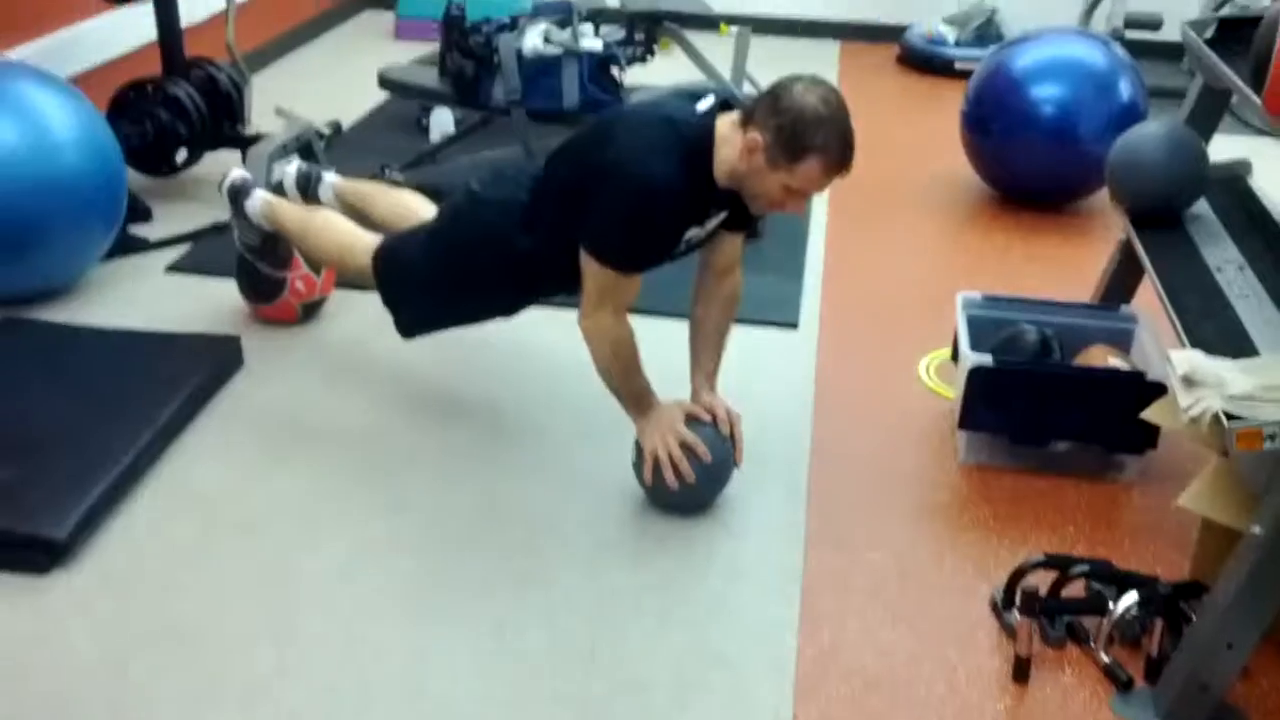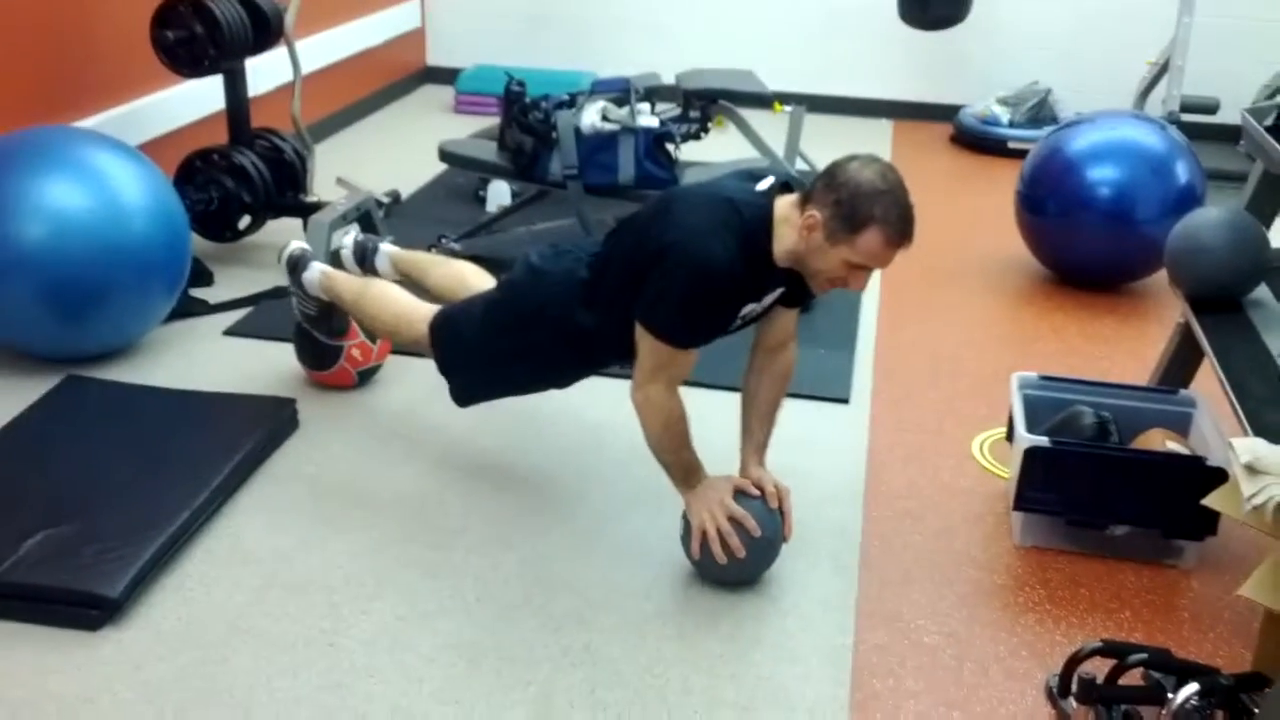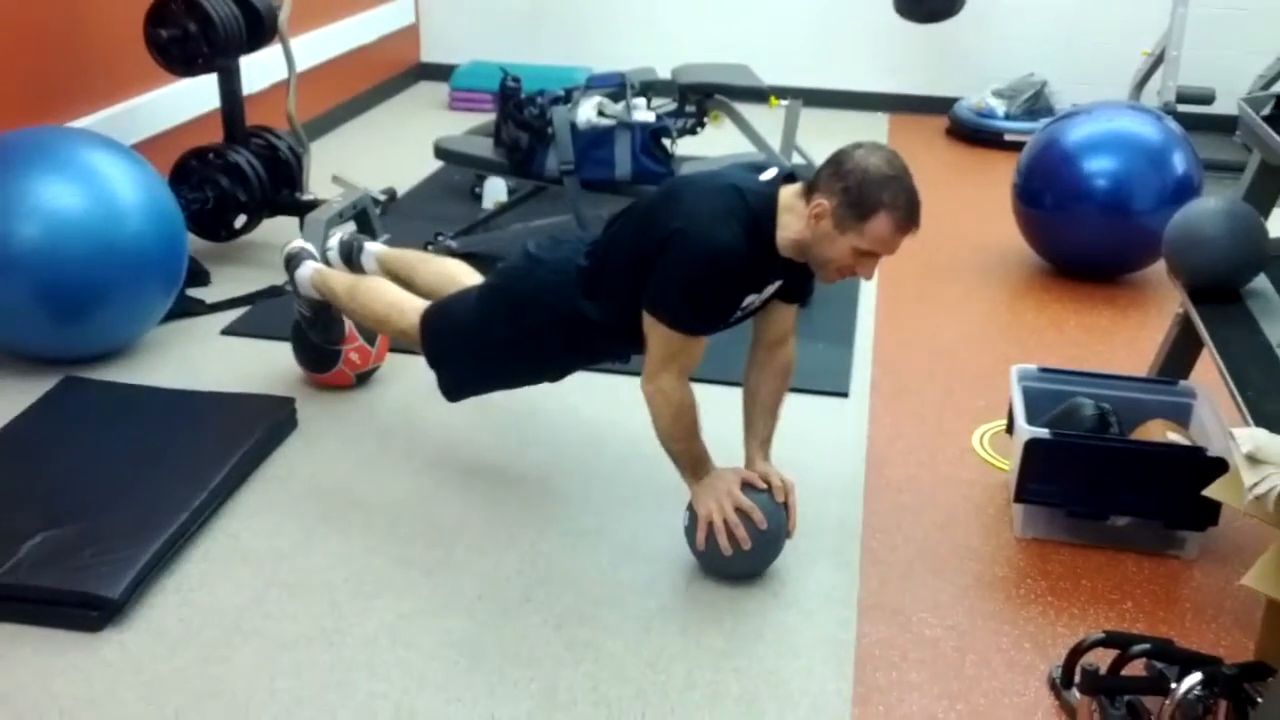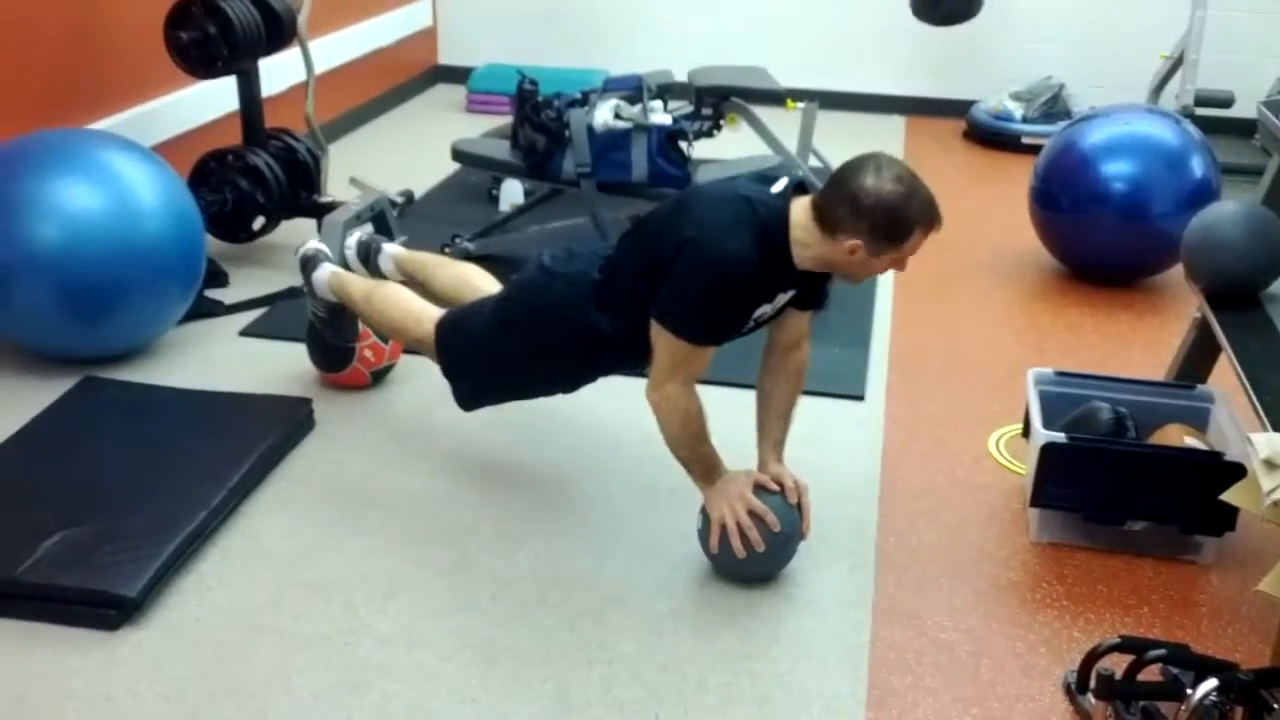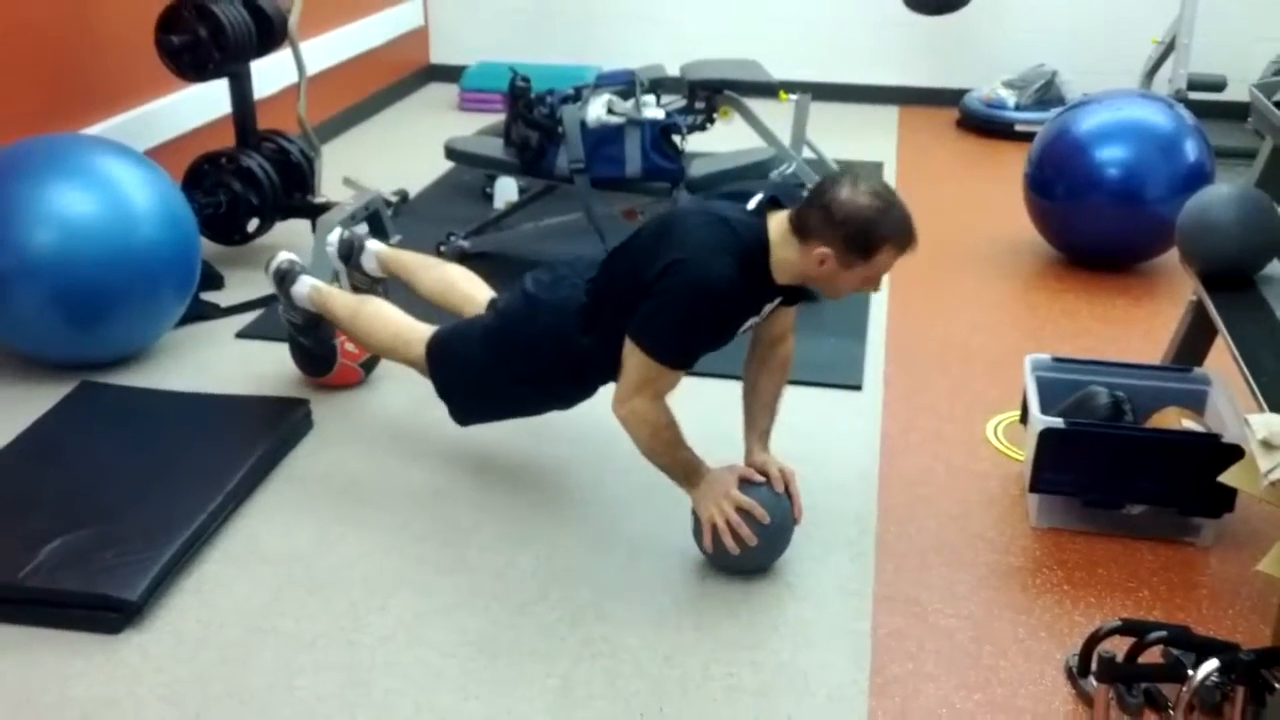
dt=1s
person 1, frame 1
left shoulder: (743, 151)
right shoulder: (649, 177)
left elbow: (721, 274)
right elbow: (601, 315)
left wrist: (705, 388)
right wrist: (647, 415)
left hip: (552, 224)
right hip: (499, 242)
left knee: (426, 228)
right knee: (380, 261)
left ankle: (316, 184)
right ankle: (258, 205)
person 1, frame 2
left shoulder: (799, 230)
right shoulder: (706, 254)
left elbow: (775, 350)
right elbow: (652, 388)
left wrist: (754, 462)
right wrist: (695, 488)
left hip: (603, 296)
right hip: (555, 317)
left knee: (481, 294)
right knee: (434, 329)
left ankle: (375, 253)
right ankle: (316, 275)
person 1, frame 3
left shoulder: (800, 223)
right shoulder: (712, 241)
left elbow: (774, 347)
right elbow: (664, 379)
left wrist: (759, 457)
right wrist: (703, 480)
left hip: (600, 294)
right hip: (551, 307)
left knee: (471, 296)
right knee: (426, 325)
left ankle: (364, 254)
right ankle: (312, 274)
person 1, frame 4
left shoulder: (810, 228)
right shoulder: (722, 253)
left elbow: (787, 349)
right elbow: (668, 386)
left wrist: (771, 458)
right wrist: (715, 482)
left hip: (610, 295)
right hip: (562, 318)
left knee: (486, 301)
right knee: (437, 332)
left ankle: (384, 256)
right ankle: (330, 277)
person 1, frame 5
left shoulder: (795, 226)
right shoulder: (704, 276)
left elbow: (772, 343)
right elbow: (635, 401)
left wrist: (759, 448)
right wrist: (701, 484)
left hip: (594, 298)
right hip: (550, 344)
left knee: (483, 306)
right knee: (424, 347)
left ankle: (367, 254)
right ankle: (306, 290)
